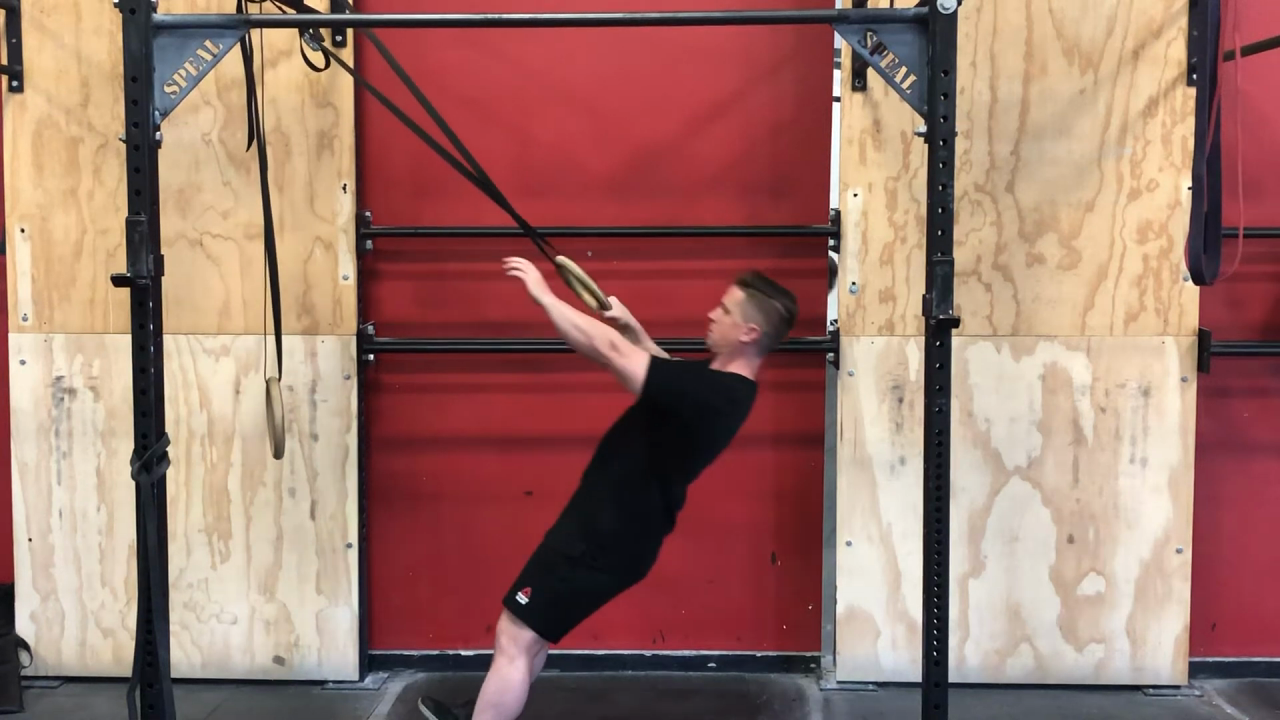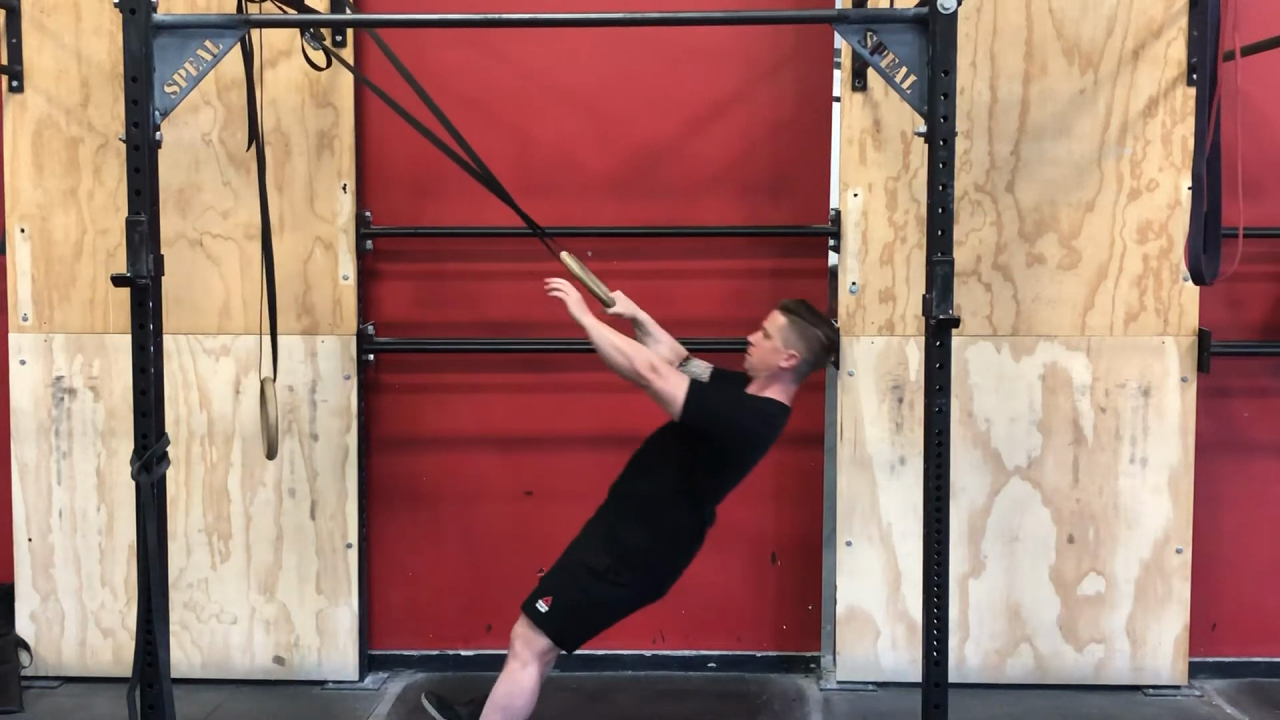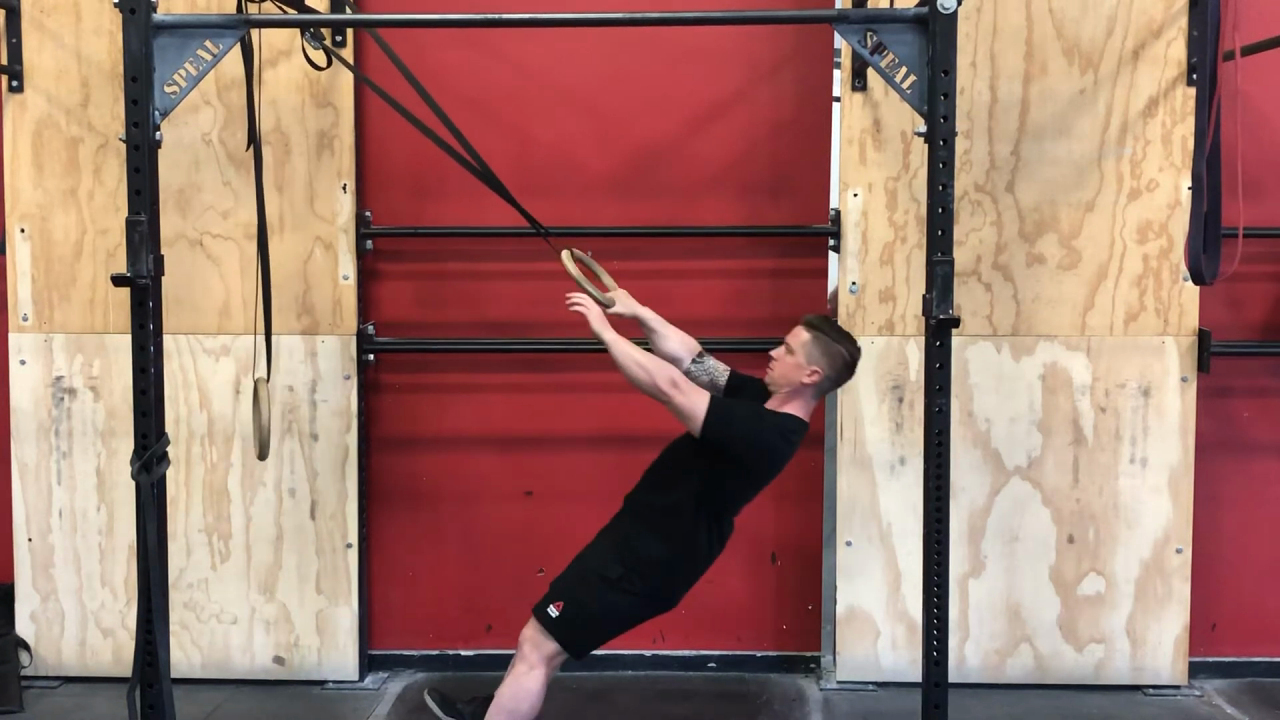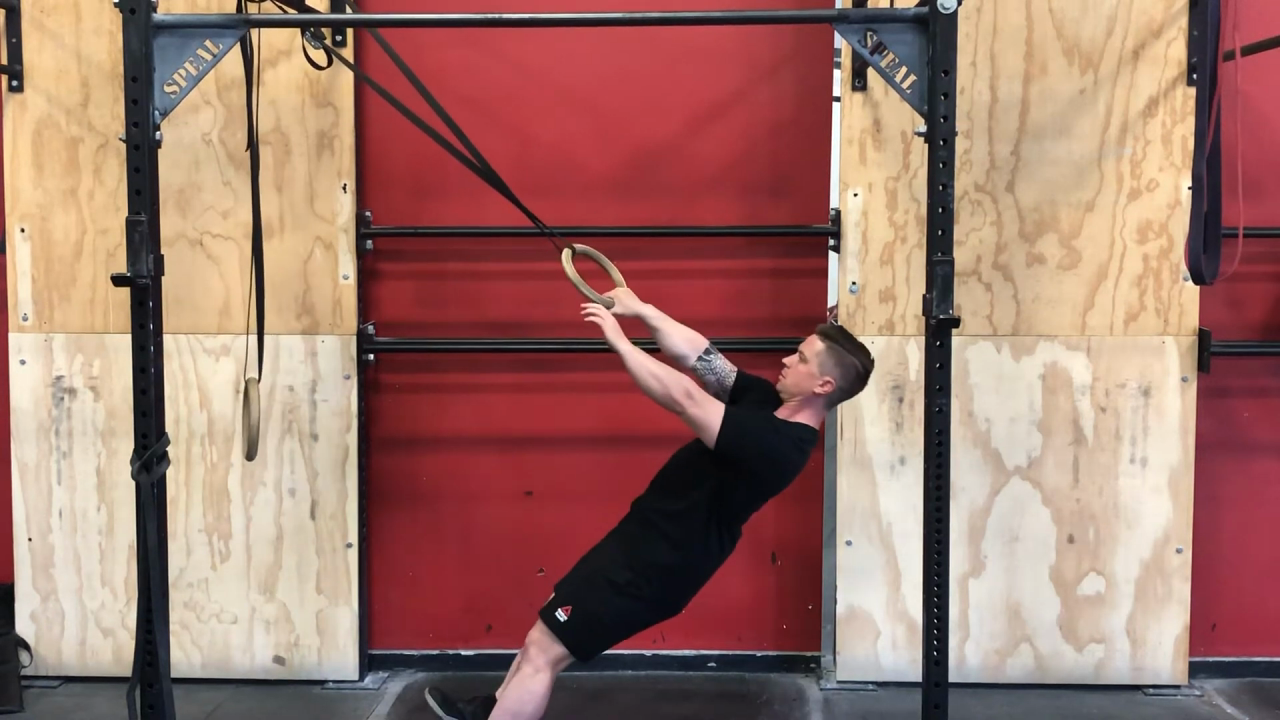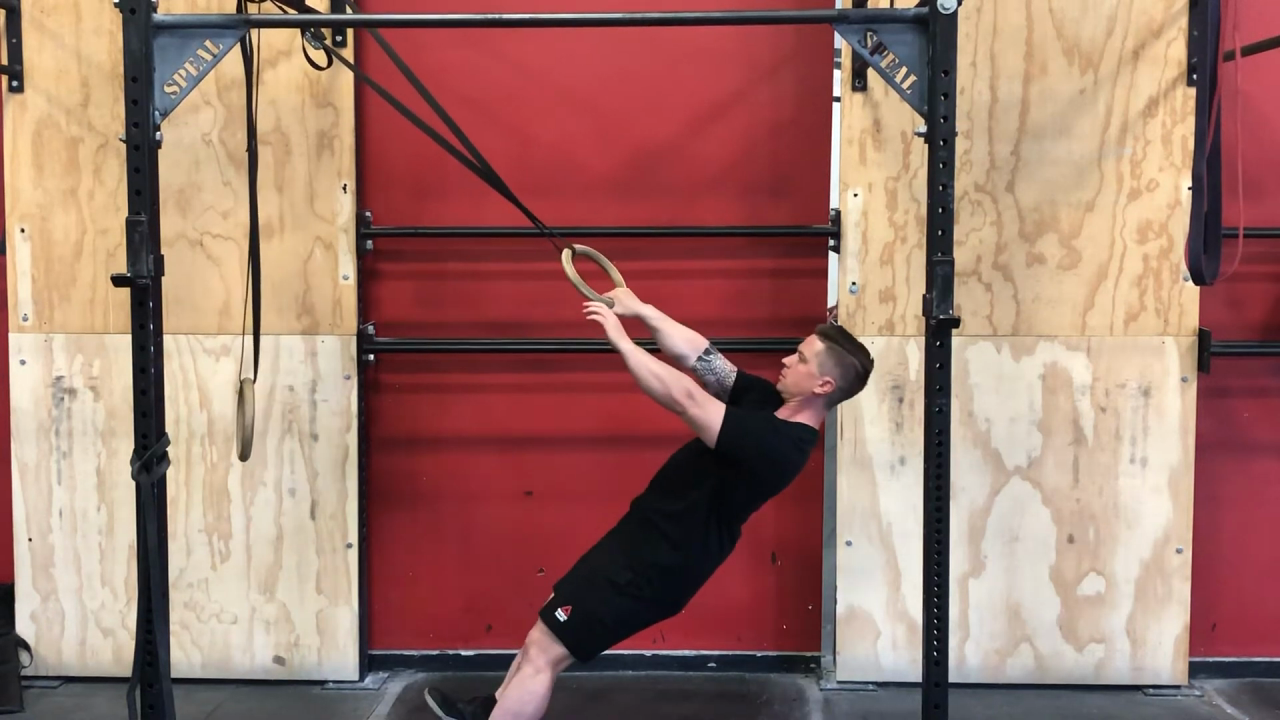
dt=0.2s
person 1, frame 1
left shoulder: (710, 395)
right shoulder: (723, 383)
left elbow: (609, 351)
right elbow: (665, 372)
left wrist: (543, 294)
right wrist: (629, 324)
left hip: (606, 536)
right hip: (615, 524)
left knee: (515, 638)
right knee: (533, 626)
person 1, frame 2
left shoulder: (744, 417)
right shoulder: (749, 397)
left elbow: (651, 373)
right elbow: (680, 366)
left wrist: (583, 315)
right wrist: (636, 317)
left hip: (632, 551)
right hip: (635, 536)
left knee: (529, 642)
right knee: (544, 627)
person 1, frame 3
left shoulder: (762, 434)
right shoulder: (764, 404)
left elbow: (671, 387)
right elbow: (691, 360)
left wrist: (604, 330)
right wrist: (639, 313)
left hip: (646, 560)
right hip: (644, 541)
left knee: (537, 646)
right knee: (547, 624)
person 1, frame 4
left shoulder: (776, 445)
right shoulder: (769, 404)
left elbow: (683, 399)
right elbow: (698, 356)
left wrist: (618, 339)
right wrist: (639, 310)
left hip: (653, 564)
right hip: (648, 540)
left knee: (542, 650)
right knee: (551, 620)
person 1, frame 5
left shoulder: (778, 445)
right shoulder: (768, 404)
left elbow: (684, 399)
right elbow: (698, 355)
left wrist: (620, 339)
right wrist: (639, 310)
left hip: (654, 564)
right hip: (646, 539)
left knee: (543, 651)
right knee: (552, 619)
